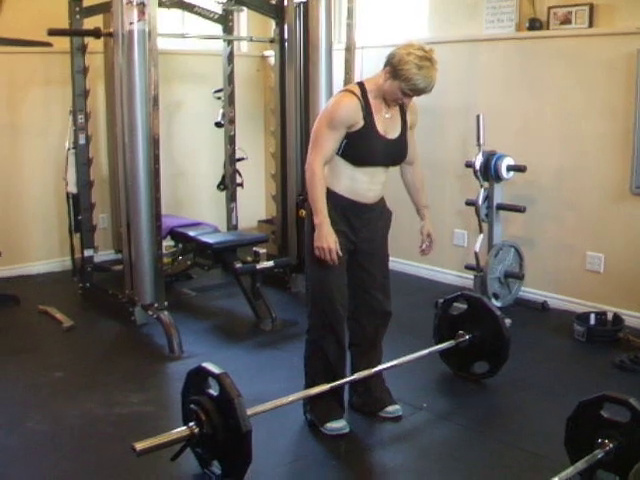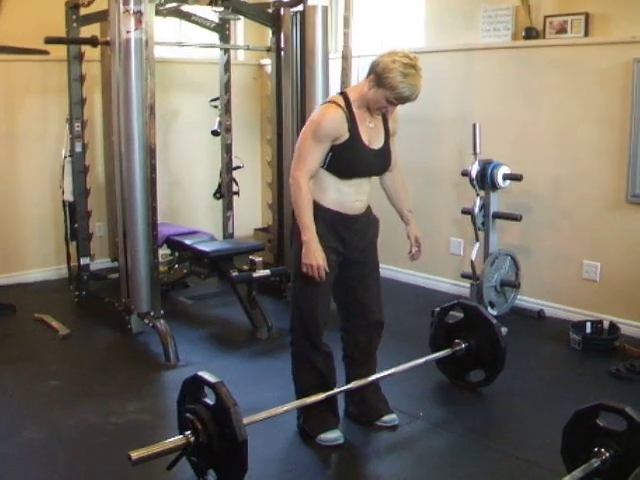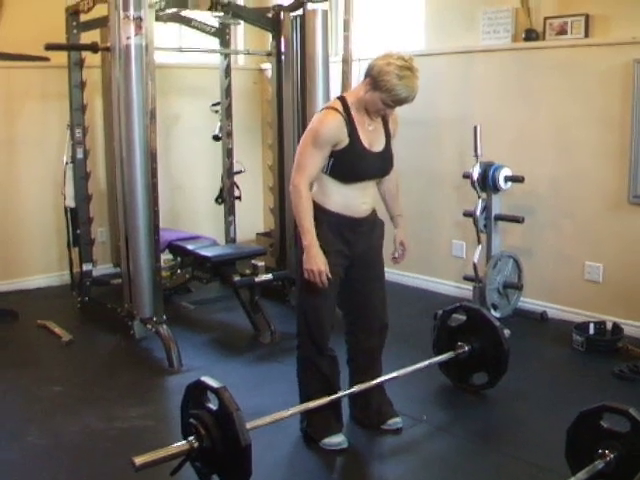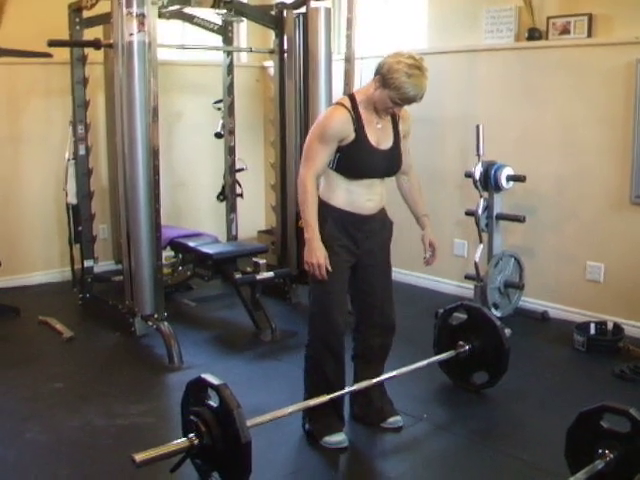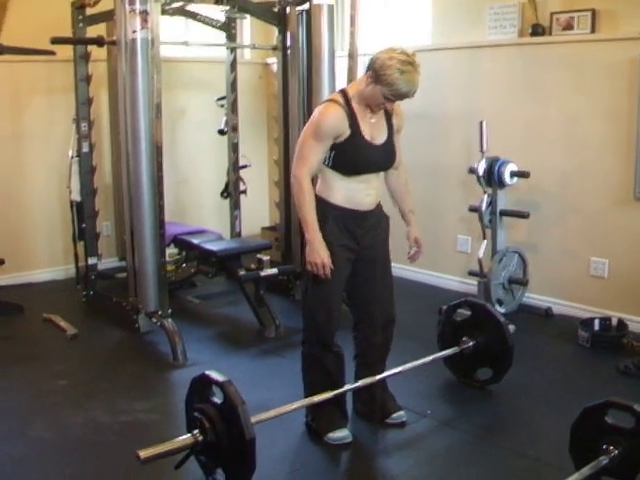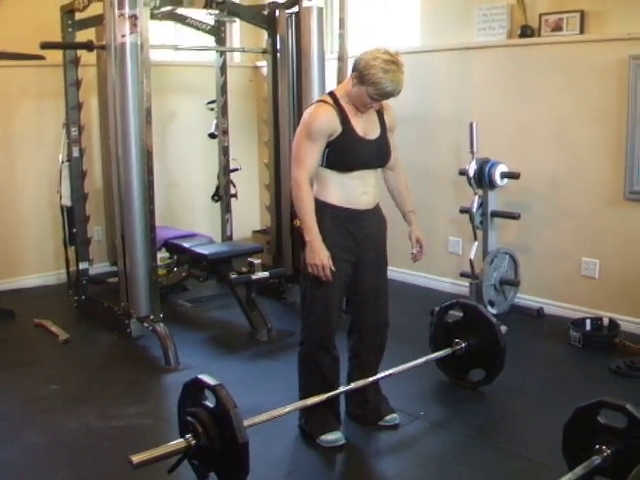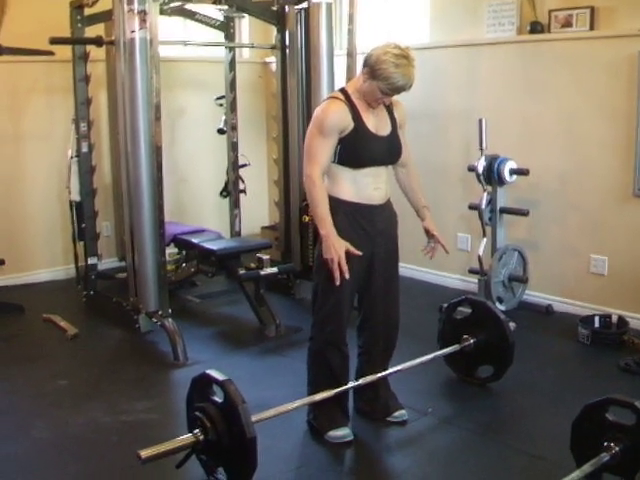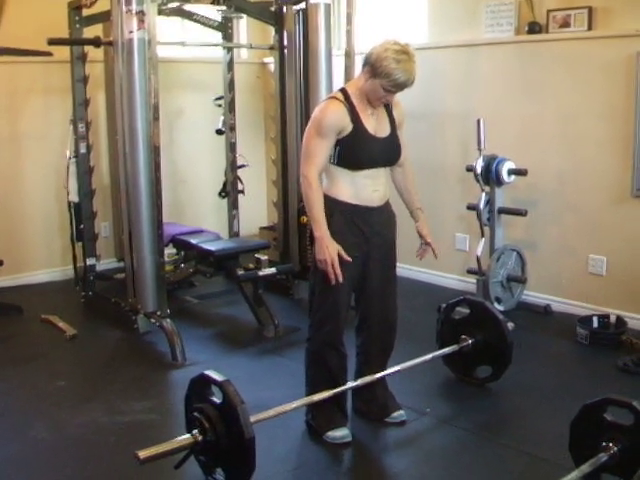
dt=0.4s
person 1, frame 1
left shoulder: (407, 112)
right shoulder: (347, 104)
left elbow: (410, 164)
right elbow: (314, 164)
left wrist: (424, 215)
right wrist: (321, 225)
left hip: (373, 216)
right hip: (334, 214)
left knee: (375, 308)
right knee: (328, 312)
left ankle: (368, 392)
right ankle: (323, 405)
person 1, frame 2
left shoulder: (388, 120)
right shoulder: (331, 116)
left elbow: (390, 172)
right elbow: (299, 178)
left wrist: (409, 221)
right wrist: (309, 241)
left hip: (361, 227)
right hip: (321, 226)
left knee: (367, 318)
right knee: (311, 324)
left ankle: (365, 402)
right ankle: (316, 416)
person 1, frame 3
left shoulder: (387, 120)
right shoulder: (331, 121)
right elbow: (299, 184)
left wrist: (398, 224)
right wrist: (311, 247)
left hip: (367, 230)
right hip: (327, 230)
left knee: (372, 322)
right knee: (317, 329)
left ankle: (371, 406)
right ankle: (320, 420)
person 1, frame 4
left shoulder: (400, 121)
right shoulder: (339, 117)
left elbow: (406, 174)
right elbow: (307, 178)
left wrist: (424, 224)
right wrist: (312, 240)
left hip: (375, 228)
right hip: (334, 228)
left knee: (379, 321)
right knee: (328, 326)
left ankle: (370, 402)
right ankle: (322, 418)
person 1, frame 5
left shoulder: (393, 116)
right shoulder: (332, 113)
right elbow: (301, 176)
left wrist: (411, 221)
right wrist: (313, 239)
left hip: (373, 223)
right hip: (332, 224)
left knee: (379, 316)
right knee: (324, 324)
left ankle: (374, 399)
right ankle: (324, 414)
person 1, frame 6
left shoulder: (385, 114)
right shoulder: (323, 114)
left elbow: (392, 169)
right elbow: (300, 178)
left wrist: (411, 220)
right wrist: (313, 240)
left hip: (371, 224)
right hip: (331, 226)
left knee: (373, 319)
right knee: (322, 325)
left ankle: (366, 400)
right ankle: (318, 416)
person 1, frame 7
left shoulder: (395, 111)
right shoulder: (334, 111)
left elbow: (404, 166)
right elbow: (312, 174)
left wrist: (425, 215)
right wrist: (328, 235)
left hip: (382, 220)
right hip: (343, 221)
left knee: (384, 315)
right knee: (332, 321)
left ankle: (374, 396)
right ankle: (326, 412)
person 1, frame 8
left shoulder: (394, 111)
right shoulder: (333, 111)
right elbow: (309, 175)
left wrist: (419, 217)
right wrist: (321, 236)
left hip: (381, 221)
right hip: (340, 222)
left knee: (382, 316)
right knee: (330, 321)
left ankle: (372, 396)
right ankle: (324, 411)
